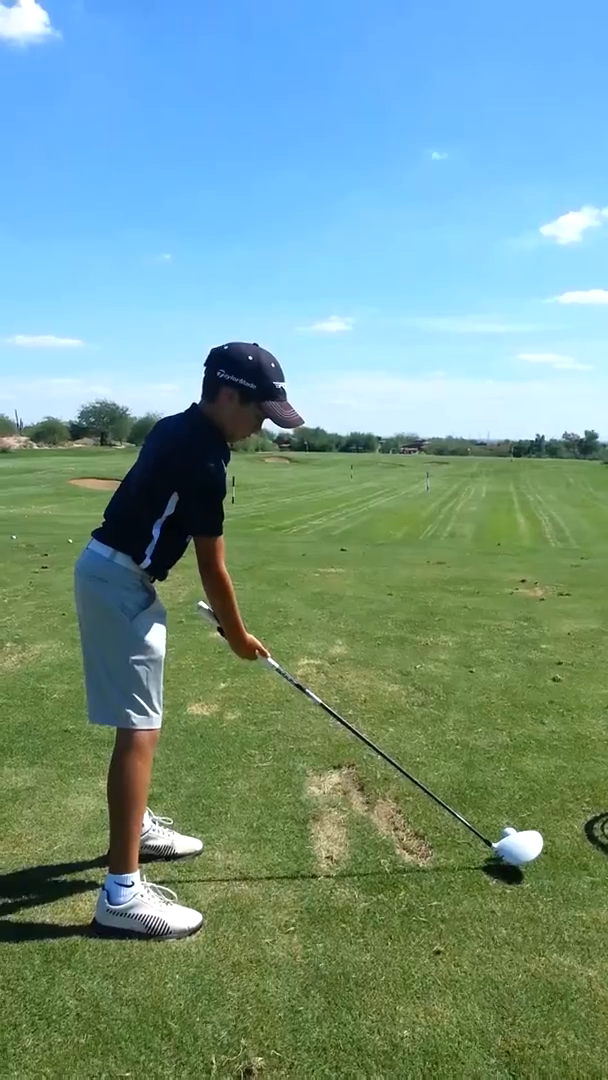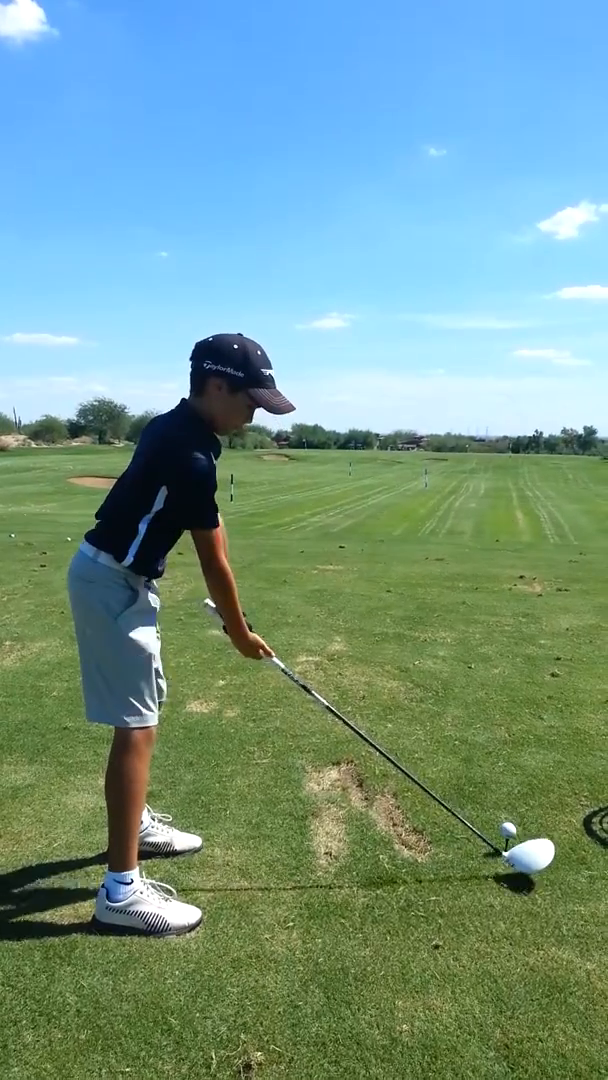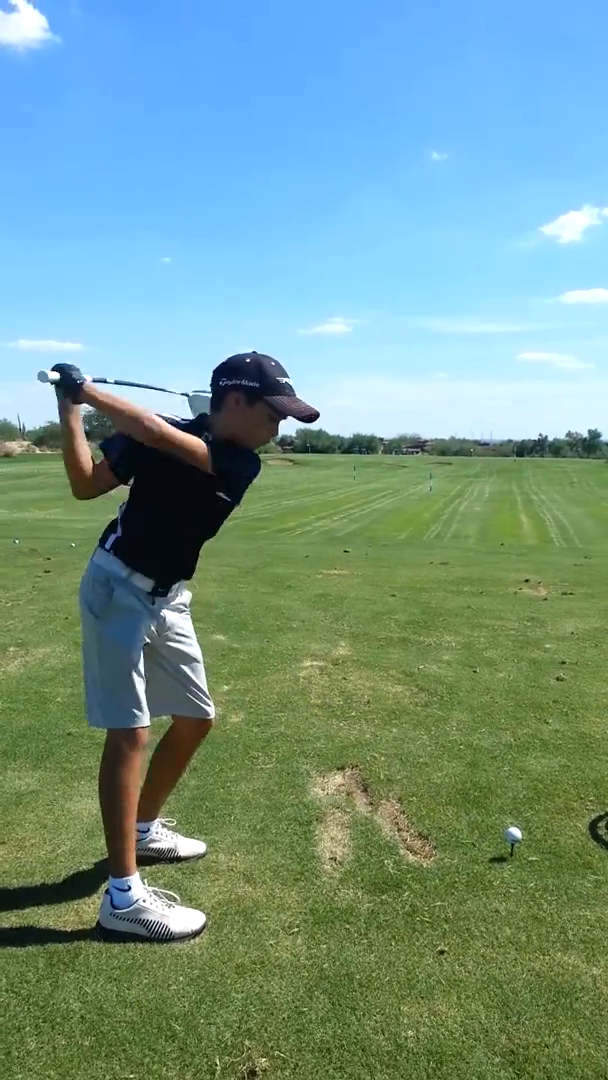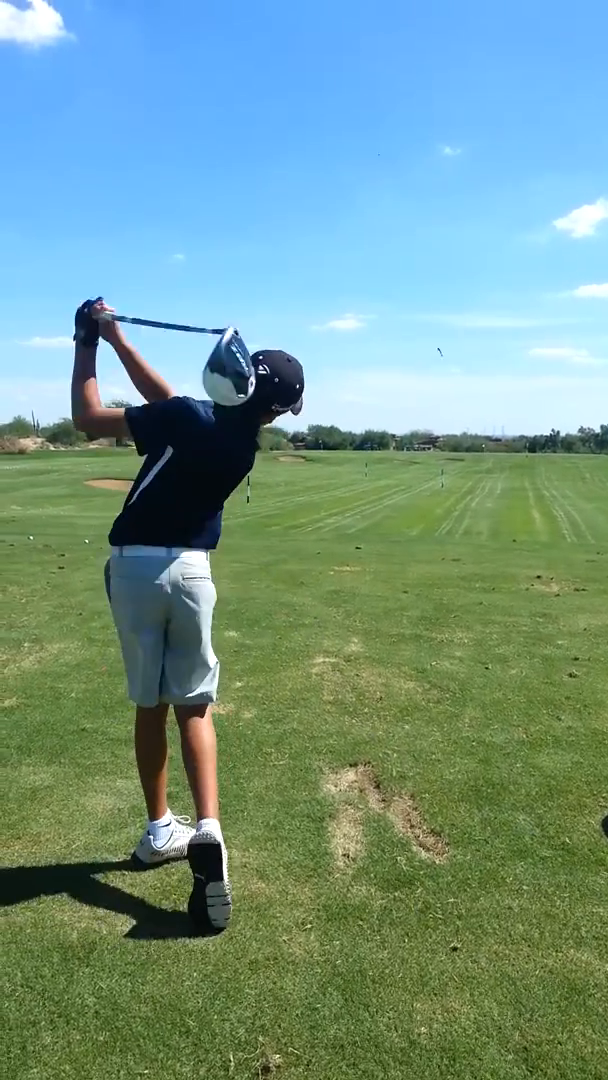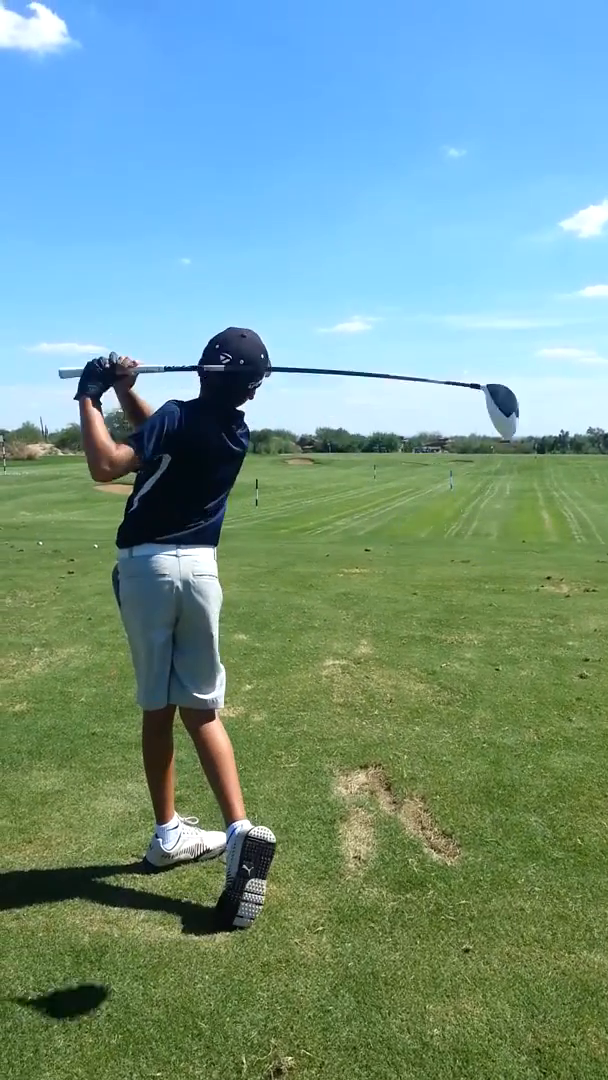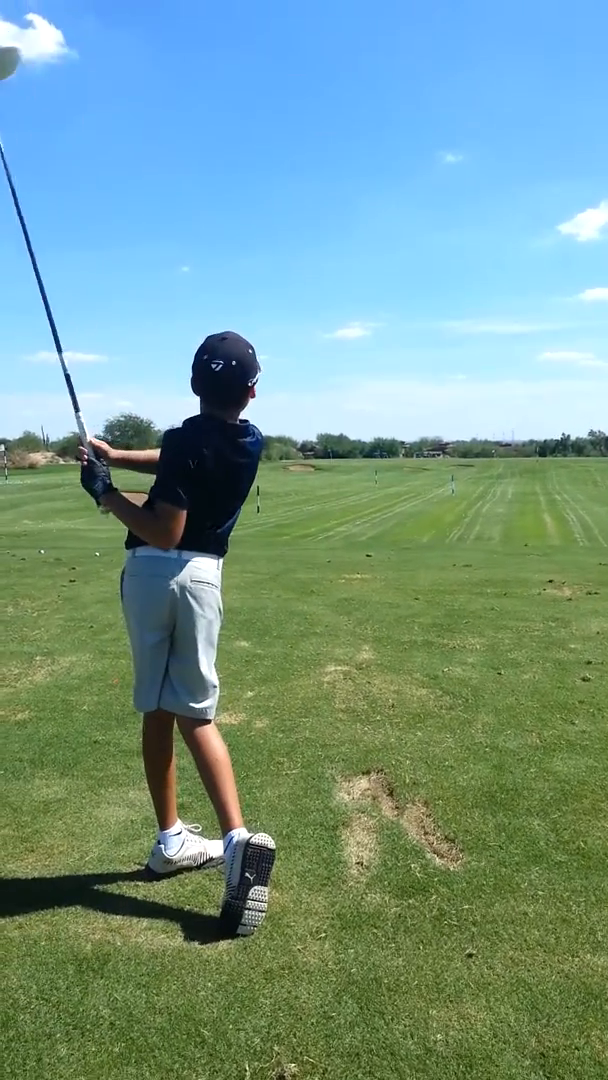
dt=0.7s
person 1, frame 1
left shoulder: (177, 429)
right shoulder: (202, 461)
right elbow: (212, 568)
right wrist: (237, 636)
left hip: (114, 570)
right hip: (121, 583)
left knee: (143, 716)
right knee: (139, 728)
left ankle: (137, 825)
right ankle: (121, 892)
person 1, frame 2
left shoulder: (175, 429)
right shoulder: (189, 456)
left elbow: (213, 532)
right elbow: (213, 560)
left wrist: (233, 618)
right wrist: (240, 632)
left hip: (122, 576)
right hip: (112, 583)
left knee: (148, 707)
right knee: (135, 726)
left ankle: (136, 823)
right ankle: (121, 890)
person 1, frame 3
left shoulder: (242, 465)
right shoulder: (161, 429)
left elbow: (161, 436)
right elbow: (85, 484)
left wrist: (92, 392)
right wrist: (70, 406)
left hip: (165, 597)
right hip: (116, 589)
left knee: (194, 718)
right knee: (130, 729)
left ankle: (144, 827)
right ankle: (123, 896)
person 1, frame 4
left shoulder: (186, 417)
right shoulder: (244, 447)
left elbow: (88, 419)
left wrist: (90, 344)
right wrist: (115, 337)
left hip: (133, 568)
right hip: (188, 571)
left knee: (150, 703)
right knee: (193, 706)
left ankle: (160, 829)
right ankle: (207, 828)
person 1, frame 5
left shoulder: (178, 416)
right shoulder: (237, 434)
left elbow: (106, 467)
left wrist: (89, 402)
right wrist: (126, 394)
left hip: (146, 568)
right hip: (198, 569)
left knee: (157, 706)
right knee: (200, 707)
left ankle: (168, 833)
right ankle: (240, 831)
person 1, frame 6
left shoulder: (184, 440)
right shoulder: (250, 444)
left elbow: (164, 533)
left wrist: (105, 492)
right wrist: (116, 455)
left hip: (149, 573)
right hip: (201, 577)
left knee: (157, 711)
right knee: (195, 713)
left ankle: (171, 839)
right ankle: (236, 838)
